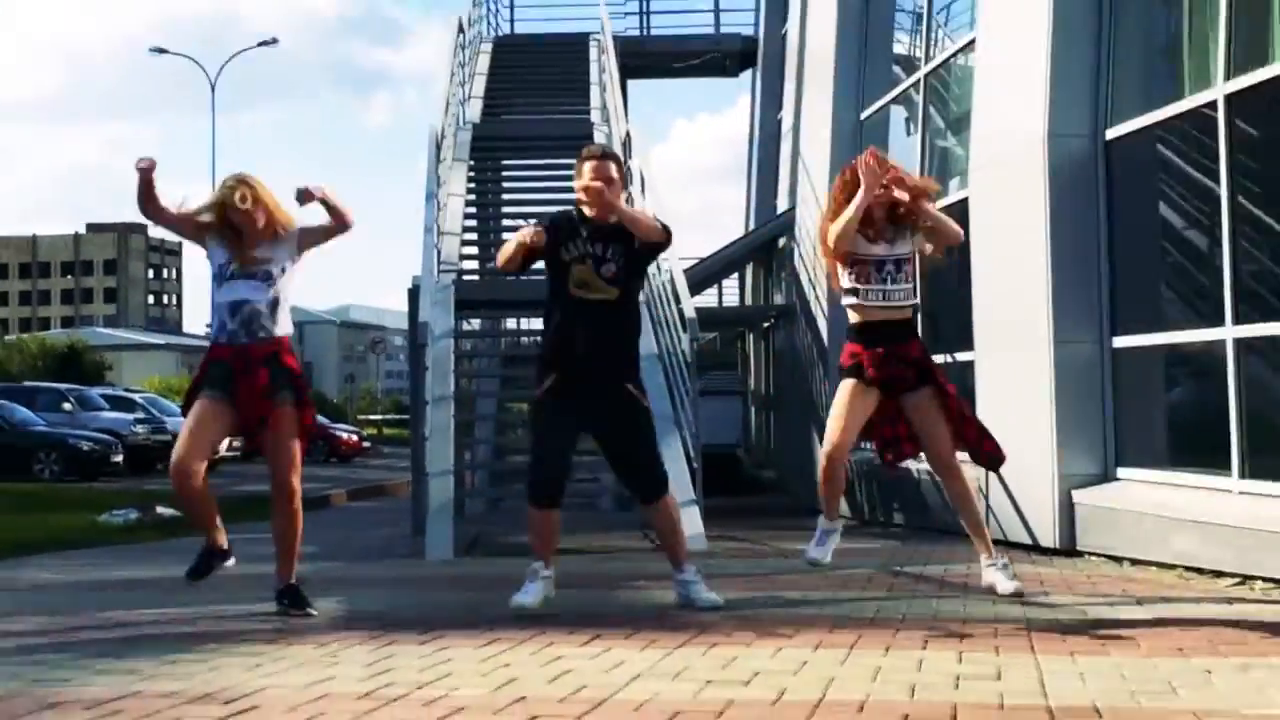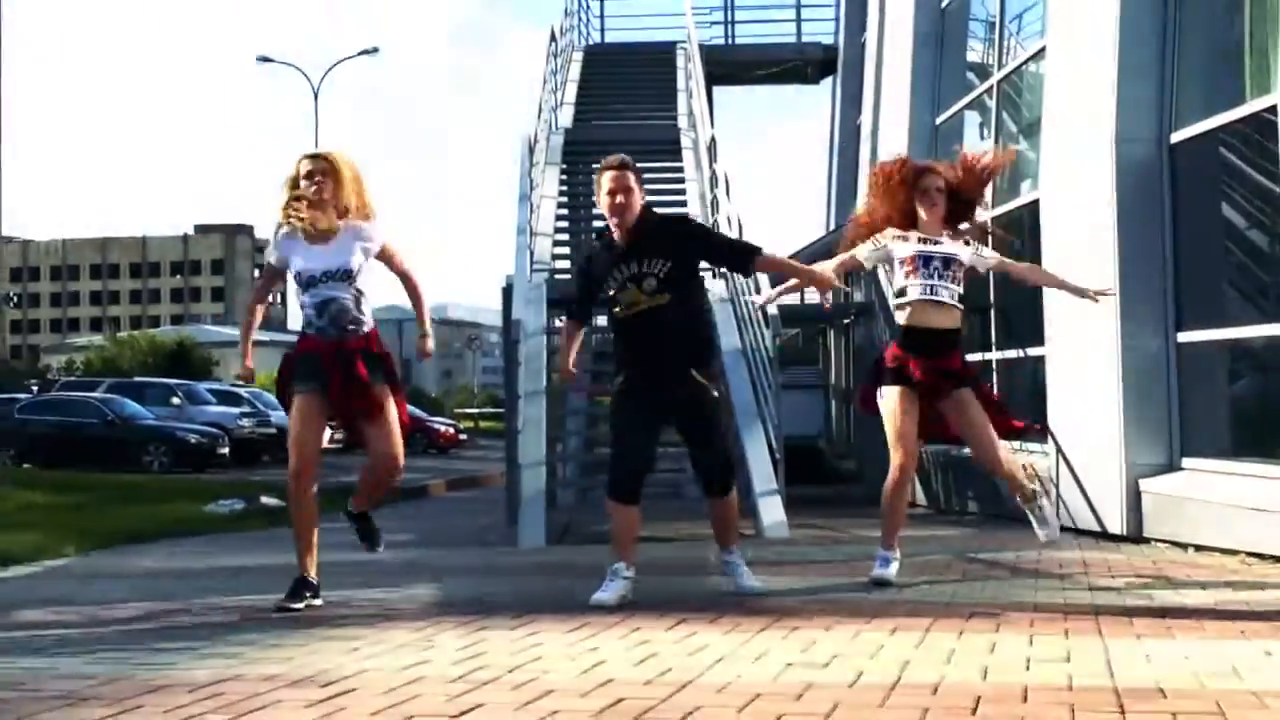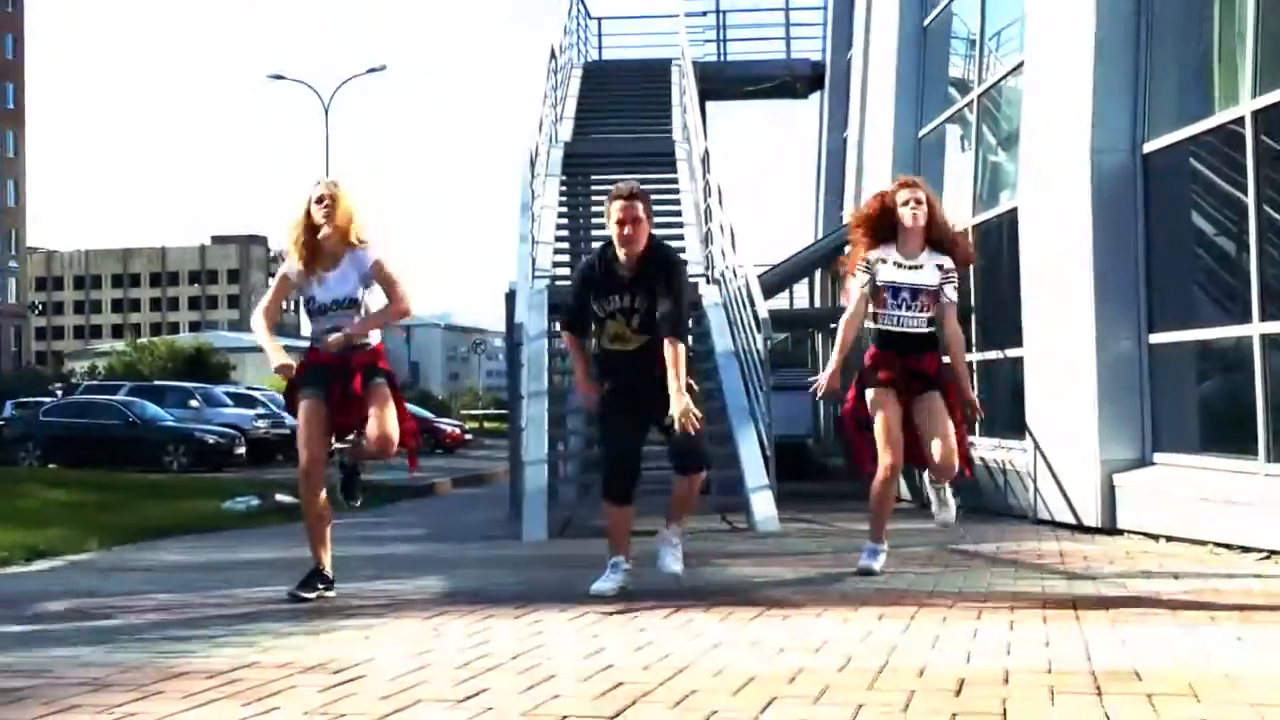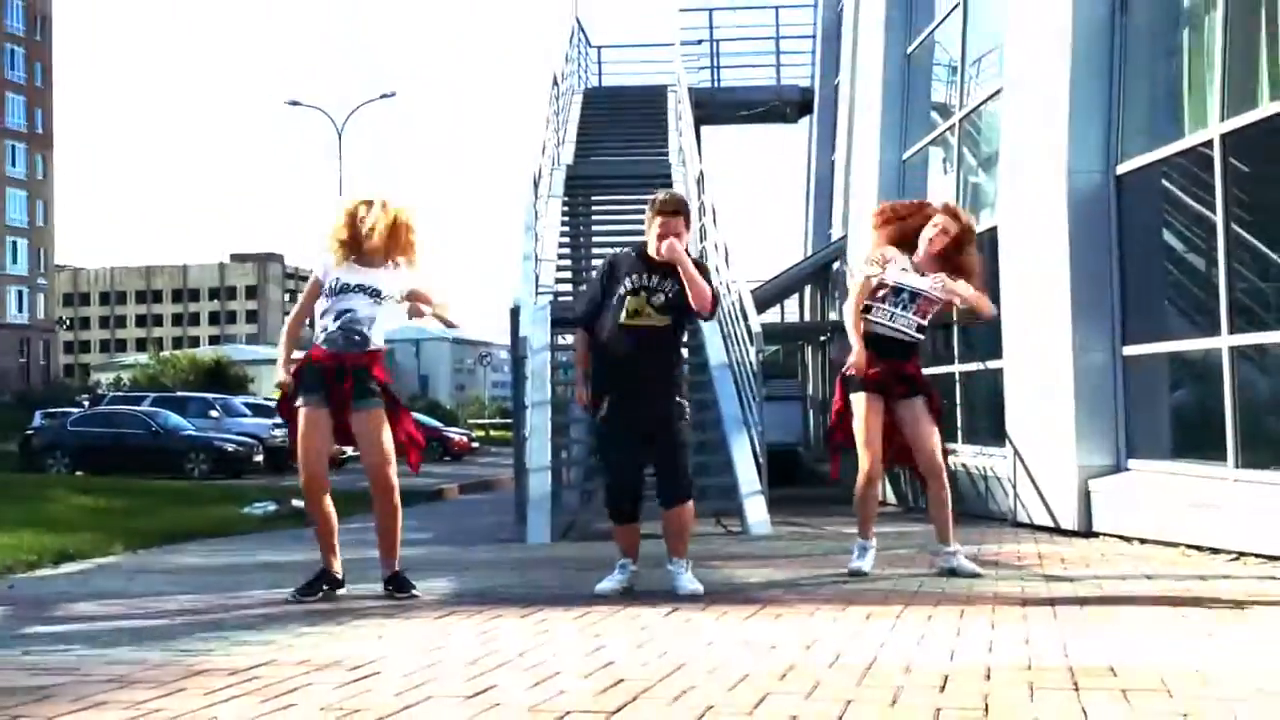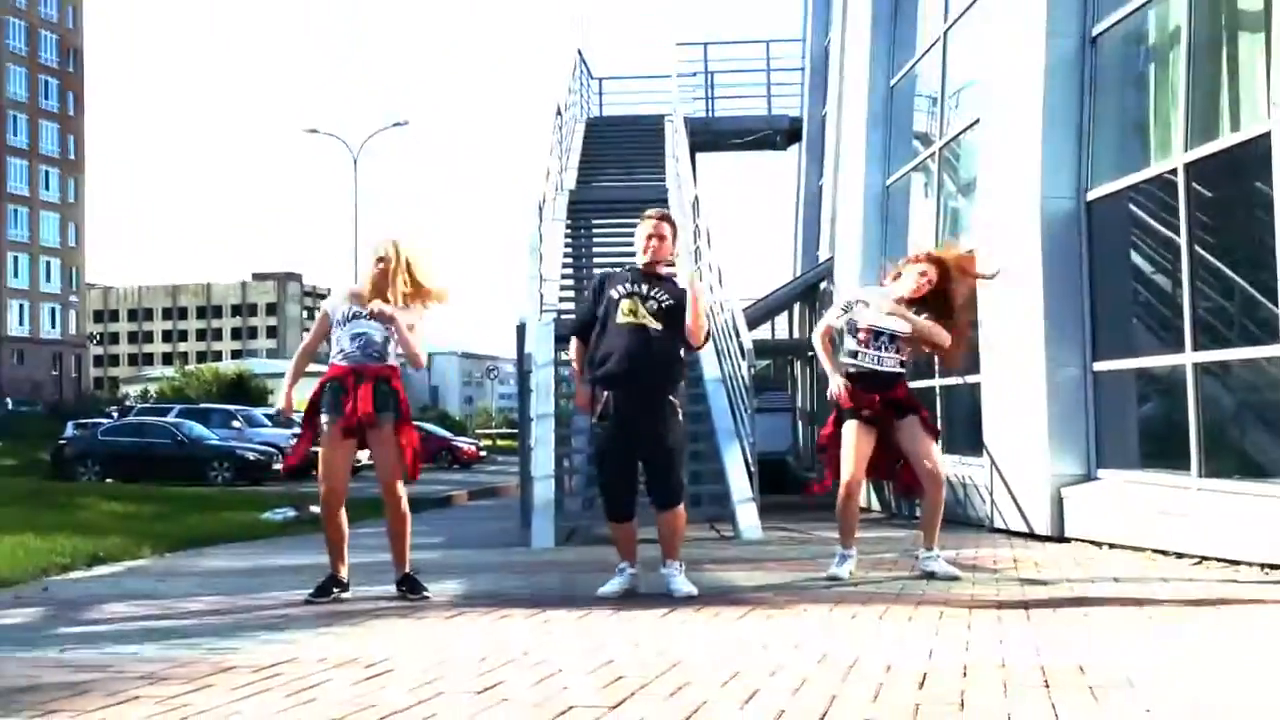
dt=0.2s
person 1, frame 1
left shoulder: (634, 236)
right shoulder: (558, 226)
left elbow: (660, 236)
right elbow: (505, 263)
left wrist: (616, 207)
right wrist: (522, 241)
left hip: (617, 380)
right hip: (561, 379)
left knee: (650, 477)
right knee: (545, 478)
left ankle: (685, 576)
right ankle: (540, 573)
person 1, frame 2
left shoulder: (676, 230)
right shoulder: (597, 255)
left elbow: (743, 256)
right elbow: (580, 309)
left wrist: (807, 272)
right wrist: (567, 354)
left hip: (692, 372)
right hip: (637, 378)
left knee: (716, 470)
right knee: (624, 473)
left ankle: (730, 558)
right ankle: (622, 572)
person 1, frame 3
left shoulder: (666, 265)
right shoulder: (593, 267)
left elbow: (674, 331)
right elbow: (571, 327)
left wrist: (678, 392)
right wrist: (584, 379)
left hip: (662, 380)
right hip: (615, 386)
left knee: (693, 461)
right knee: (617, 476)
left ankle: (673, 532)
right ankle: (618, 565)
person 1, frame 4
left shoulder: (690, 270)
right shoulder: (616, 266)
left elbow: (705, 309)
right elbow: (585, 324)
left wrist: (681, 260)
right wrist: (584, 380)
left hip: (664, 395)
right hip: (615, 398)
left knee: (675, 486)
right knee: (621, 489)
left ankle: (679, 566)
right ankle: (627, 566)
person 1, frame 5
left shoulder: (678, 293)
right shoulder: (607, 282)
left elbow: (696, 339)
right elbow: (580, 334)
left wrist: (694, 290)
right wrist: (580, 382)
left hip: (659, 403)
right hip: (611, 401)
left knee: (667, 489)
right knee: (615, 492)
left ankle: (673, 569)
right ankle: (627, 569)
person 2, frame 1
left shoulder: (288, 241)
right shoulder: (215, 241)
left elbow: (343, 224)
right elbow: (154, 213)
left wrist: (320, 196)
right wrist: (145, 178)
left hip: (274, 364)
right hip: (225, 366)
left knee: (287, 483)
right knee: (183, 469)
left ankle: (287, 584)
right ankle: (216, 543)
person 2, frame 2
left shoulder: (363, 233)
right shoulder: (287, 240)
left elbow: (407, 276)
right elbow: (259, 297)
left wrist: (425, 329)
right wrist: (244, 352)
left hip: (362, 352)
right hip: (313, 356)
left knee: (389, 460)
right knee: (301, 468)
left ankle: (359, 508)
right ankle: (307, 578)
person 2, frame 3
left shoulder: (364, 256)
right shoulder: (298, 266)
left elbow: (402, 306)
right elbow: (261, 316)
left wrist: (349, 334)
right wrist: (274, 352)
left hip: (364, 365)
right hip: (319, 368)
left knee: (385, 440)
right knee: (310, 467)
left ankle: (352, 461)
right ankle: (321, 570)
person 2, frame 4
left shoulder: (398, 275)
right shoulder: (331, 266)
left elbow: (449, 318)
right elbow: (296, 318)
left wrist: (430, 309)
right wrist: (284, 364)
left hip: (365, 373)
right hip: (320, 372)
left knee: (384, 476)
right knee: (312, 480)
left ankle: (392, 572)
right ankle: (331, 570)
person 2, frame 5
left shoulder: (401, 311)
right shoulder: (339, 301)
left elbow: (419, 362)
right elbow: (307, 349)
left wrist: (394, 319)
right wrist: (287, 390)
left hip: (383, 390)
right hip: (338, 387)
left knee: (393, 489)
right knee: (331, 493)
person 3, frame 1
left shoulder: (910, 231)
right shoulder: (847, 238)
left elbow: (954, 236)
right elbow: (834, 239)
left wrist: (914, 202)
right wrist: (863, 194)
left hip: (909, 353)
right hip: (863, 354)
left knee: (946, 461)
right knee: (833, 448)
left ankle: (991, 560)
right ankle: (830, 522)
person 3, frame 2
left shoulder: (965, 242)
right shoulder: (892, 239)
left elbow: (1016, 269)
right elbow: (839, 265)
left wrist: (1072, 287)
right wrist: (785, 288)
left hip: (949, 359)
right hip: (903, 358)
left knee: (992, 456)
right knee: (902, 463)
left ankle: (1032, 495)
right ankle: (887, 553)
person 3, frame 3
left shoulder: (942, 264)
right shoulder: (874, 258)
left elbow: (951, 328)
right elbow: (853, 315)
left wrist: (965, 385)
right wrist: (834, 365)
left hip: (925, 363)
right hip: (883, 362)
left knee: (945, 461)
right knee: (890, 462)
left ankle: (939, 485)
right ankle: (876, 545)
person 3, frame 4
left shoulder: (945, 279)
right shoulder: (885, 256)
left elbow: (988, 310)
right elbow: (854, 305)
left wrist: (963, 292)
right wrist: (857, 348)
left hip: (906, 370)
right hip: (869, 366)
left knee: (932, 463)
right knee: (870, 465)
left ankle: (948, 551)
right ankle: (865, 544)
person 3, frame 5
left shoulder: (915, 317)
right shoulder: (859, 299)
left elbow: (944, 340)
right elbow: (820, 335)
left wrist: (902, 313)
right wrist: (834, 375)
left hip: (897, 397)
right hip: (857, 397)
left knee: (933, 474)
right knee: (851, 480)
